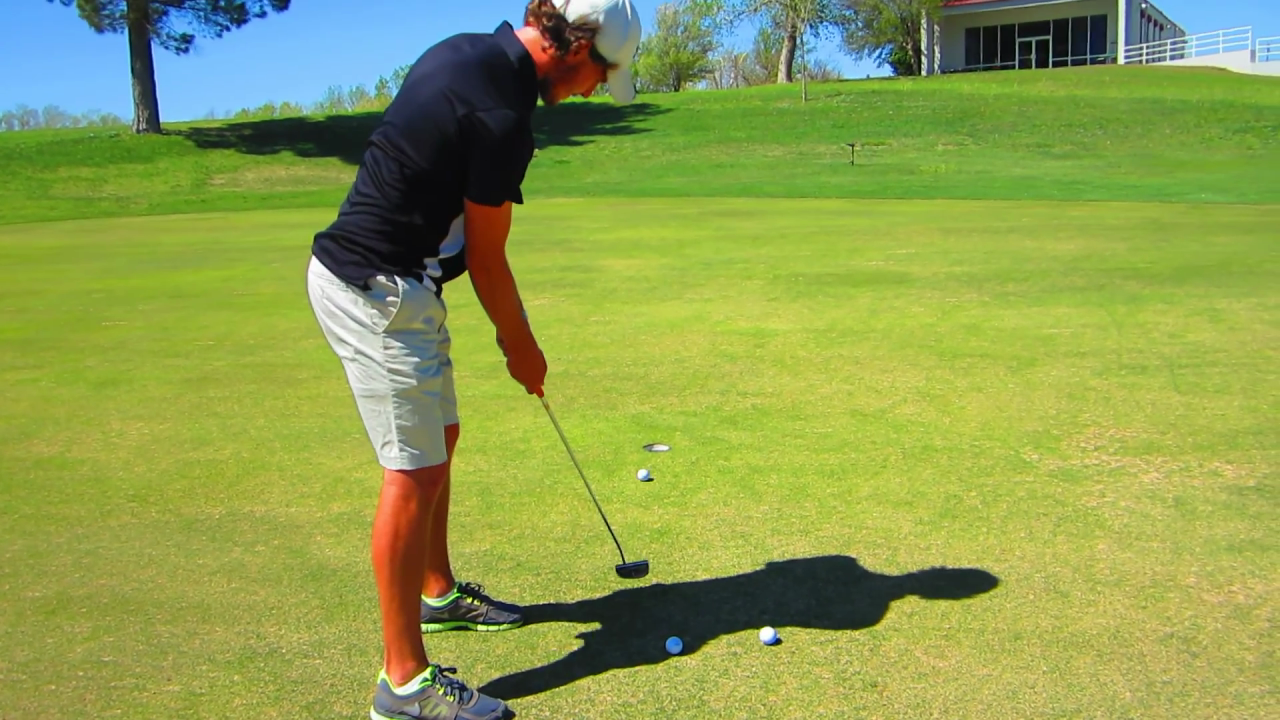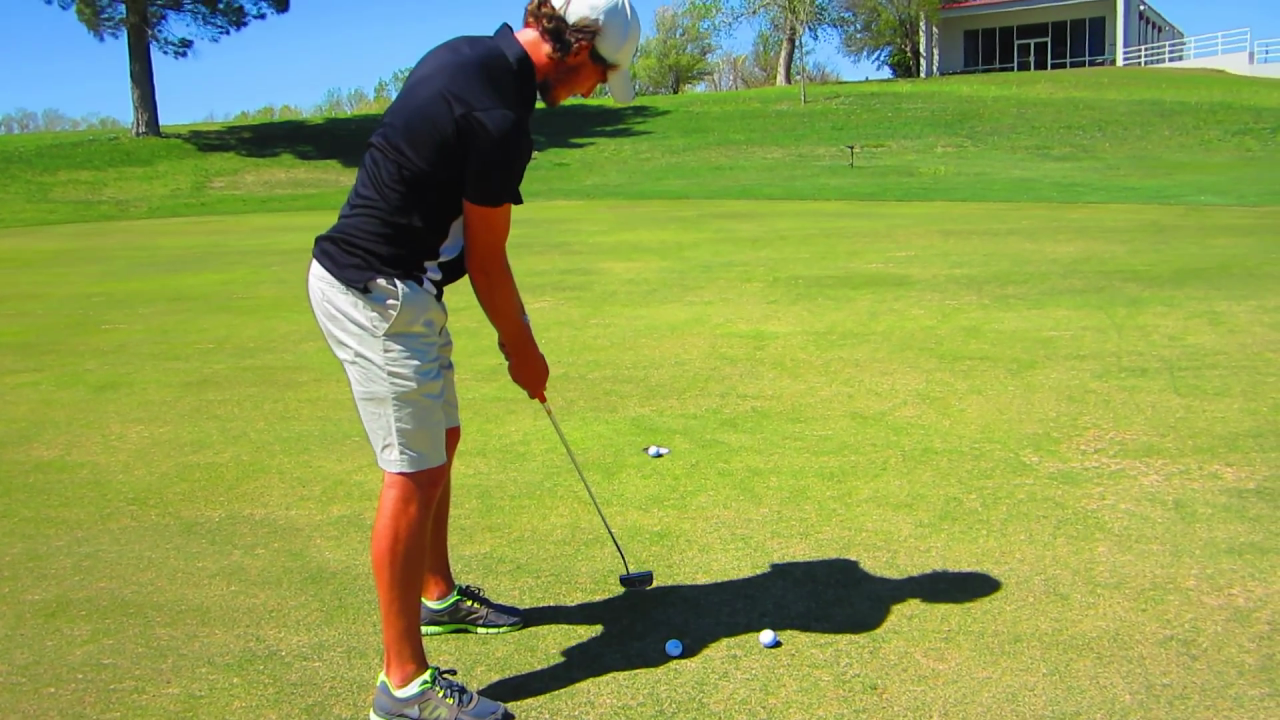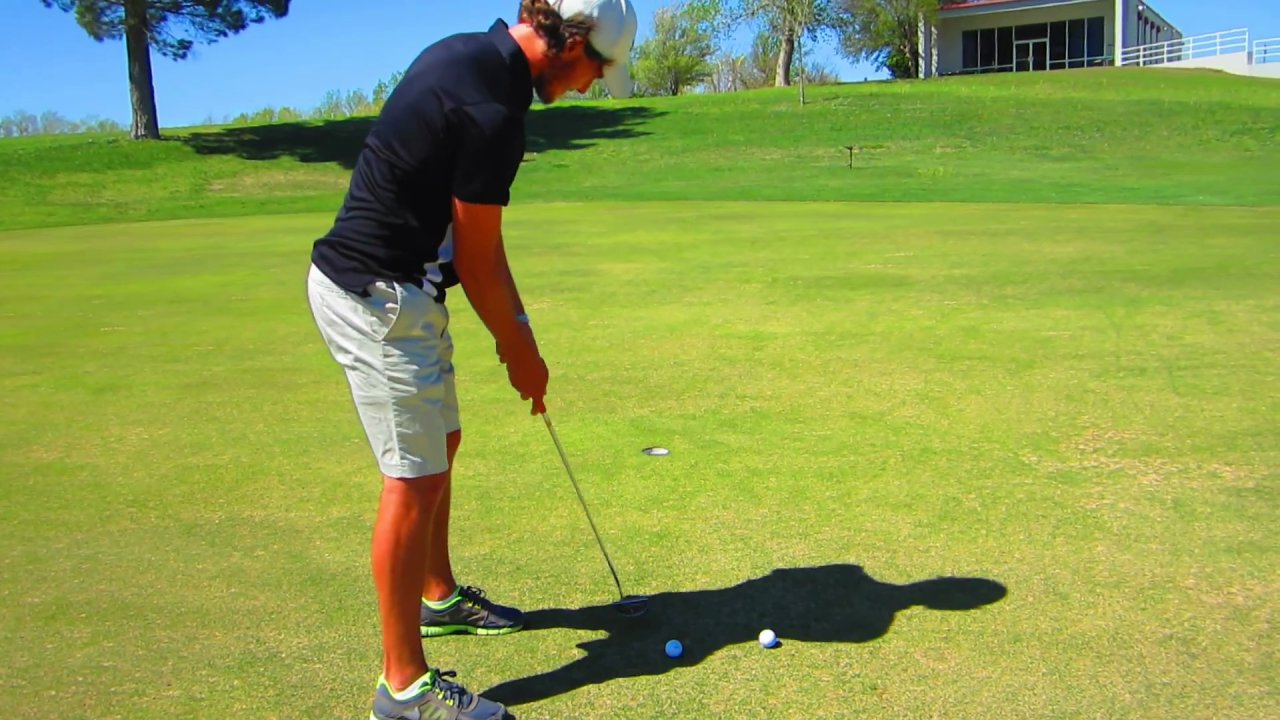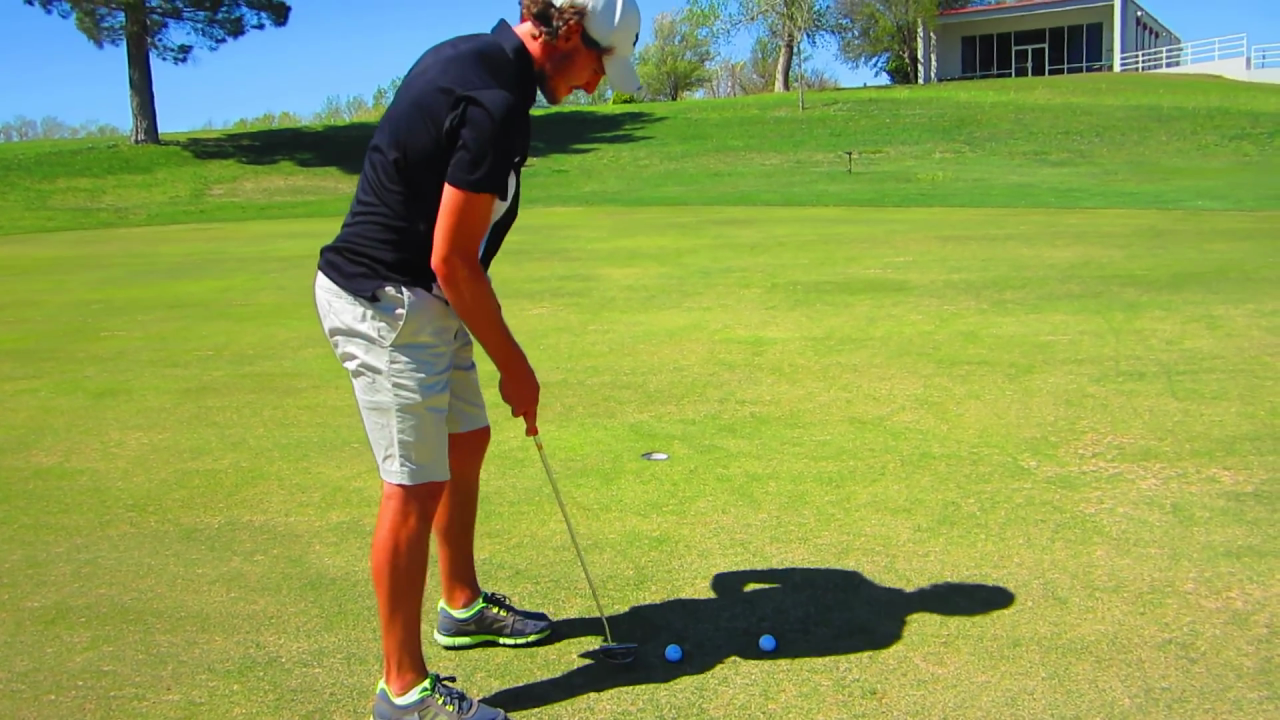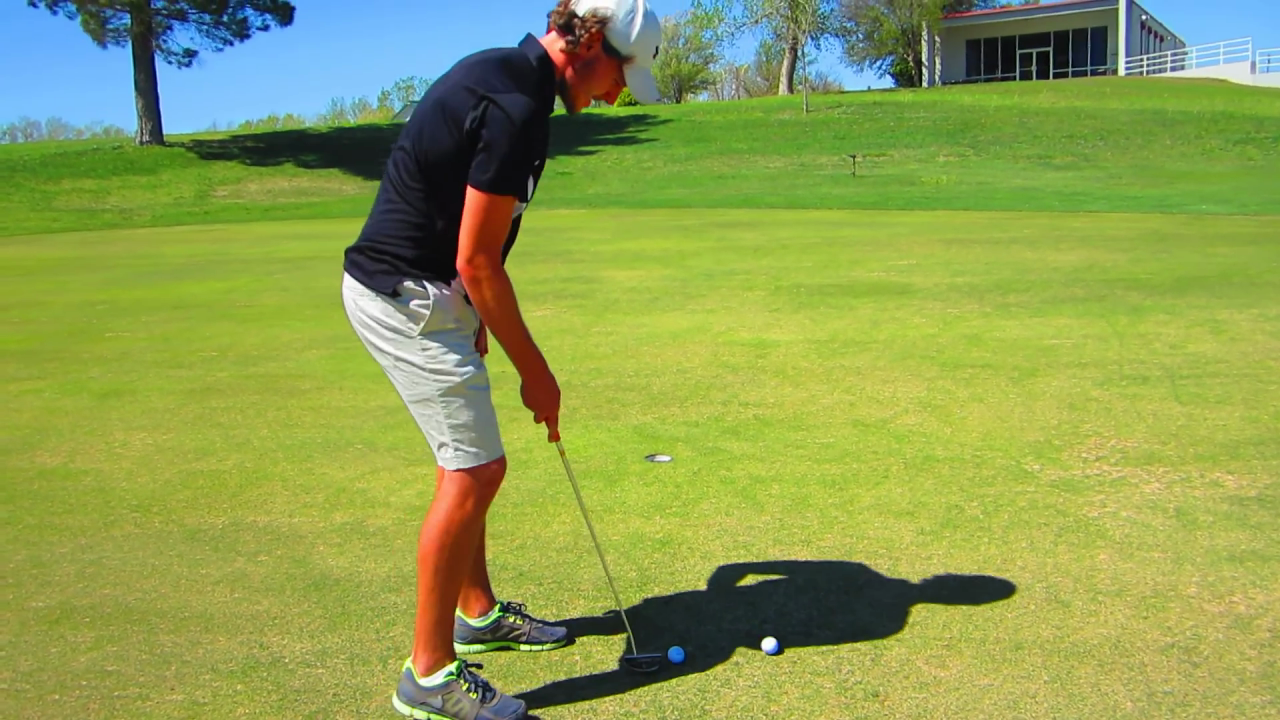
dt=0.3s
person 1, frame 1
right shoulder: (500, 115)
right elbow: (486, 258)
left wrist: (514, 328)
right wrist: (522, 349)
left hip: (391, 279)
right hip: (377, 290)
left knee: (439, 439)
right knee: (415, 470)
left ankle: (439, 593)
person 1, frame 2
right shoulder: (499, 115)
right elbow: (486, 262)
left wrist: (517, 325)
right wrist: (524, 352)
left hip: (394, 283)
right hip: (377, 293)
left knee: (438, 444)
right knee: (413, 473)
left ankle: (438, 596)
person 1, frame 3
right shoulder: (493, 111)
right elbow: (474, 264)
left wrist: (518, 320)
right wrist: (520, 356)
left hip: (396, 286)
right hip: (378, 297)
left knee: (438, 449)
right knee: (414, 478)
left ankle: (439, 596)
person 1, frame 4
right shoulder: (496, 105)
right elbow: (453, 261)
left wrist: (479, 324)
right wrist: (513, 363)
left hip: (409, 293)
right hip: (386, 303)
left knee: (465, 445)
right knee: (415, 486)
left ankle: (463, 604)
person 1, frame 5
left shoulder: (498, 71)
right shoulder: (517, 110)
right elbow: (477, 262)
left wrist: (473, 319)
right wrist: (533, 370)
left hip: (421, 288)
right hip: (407, 297)
left knee: (470, 460)
right knee: (474, 469)
left ankle: (477, 613)
